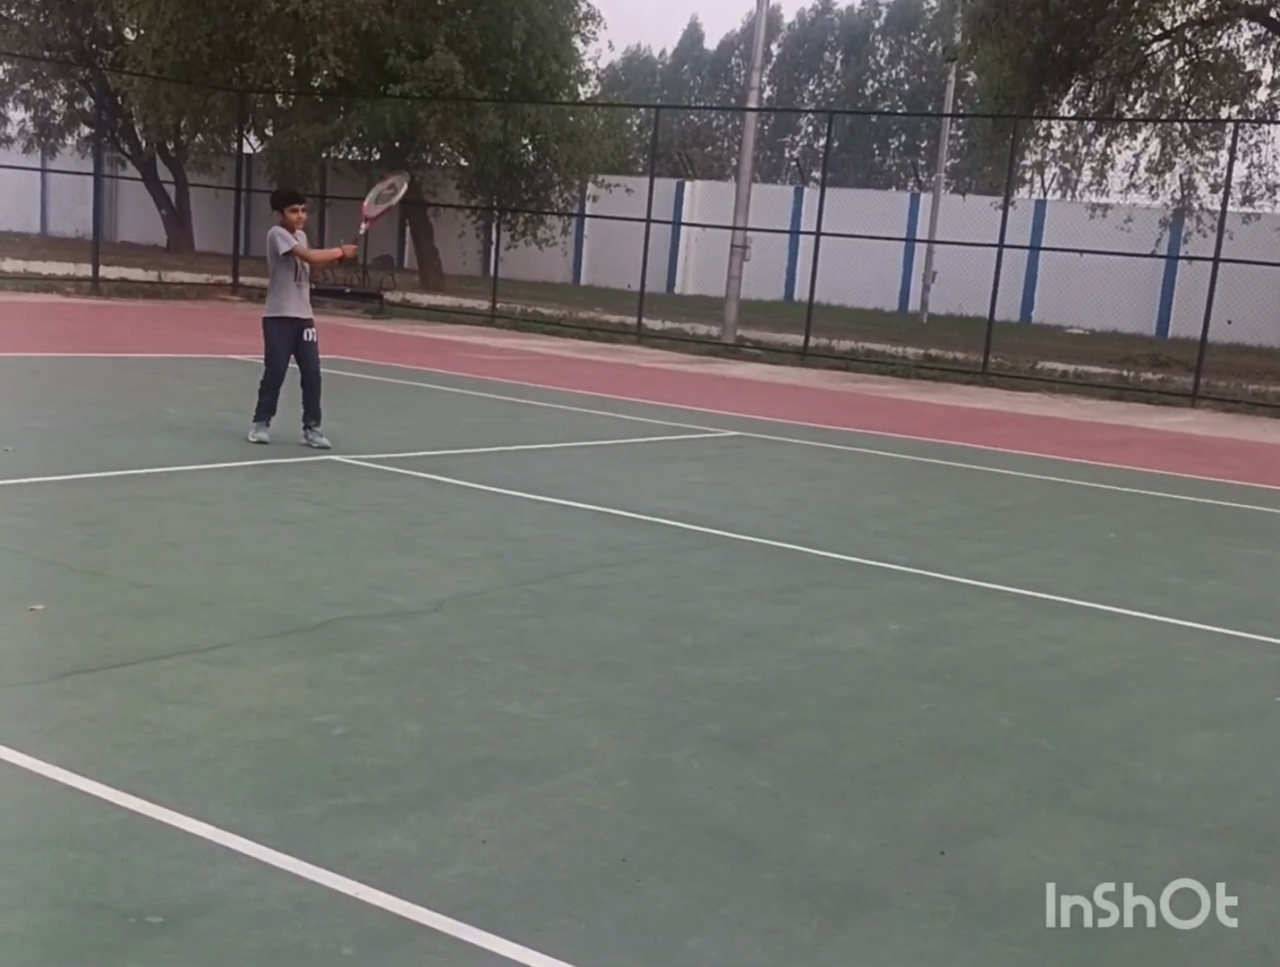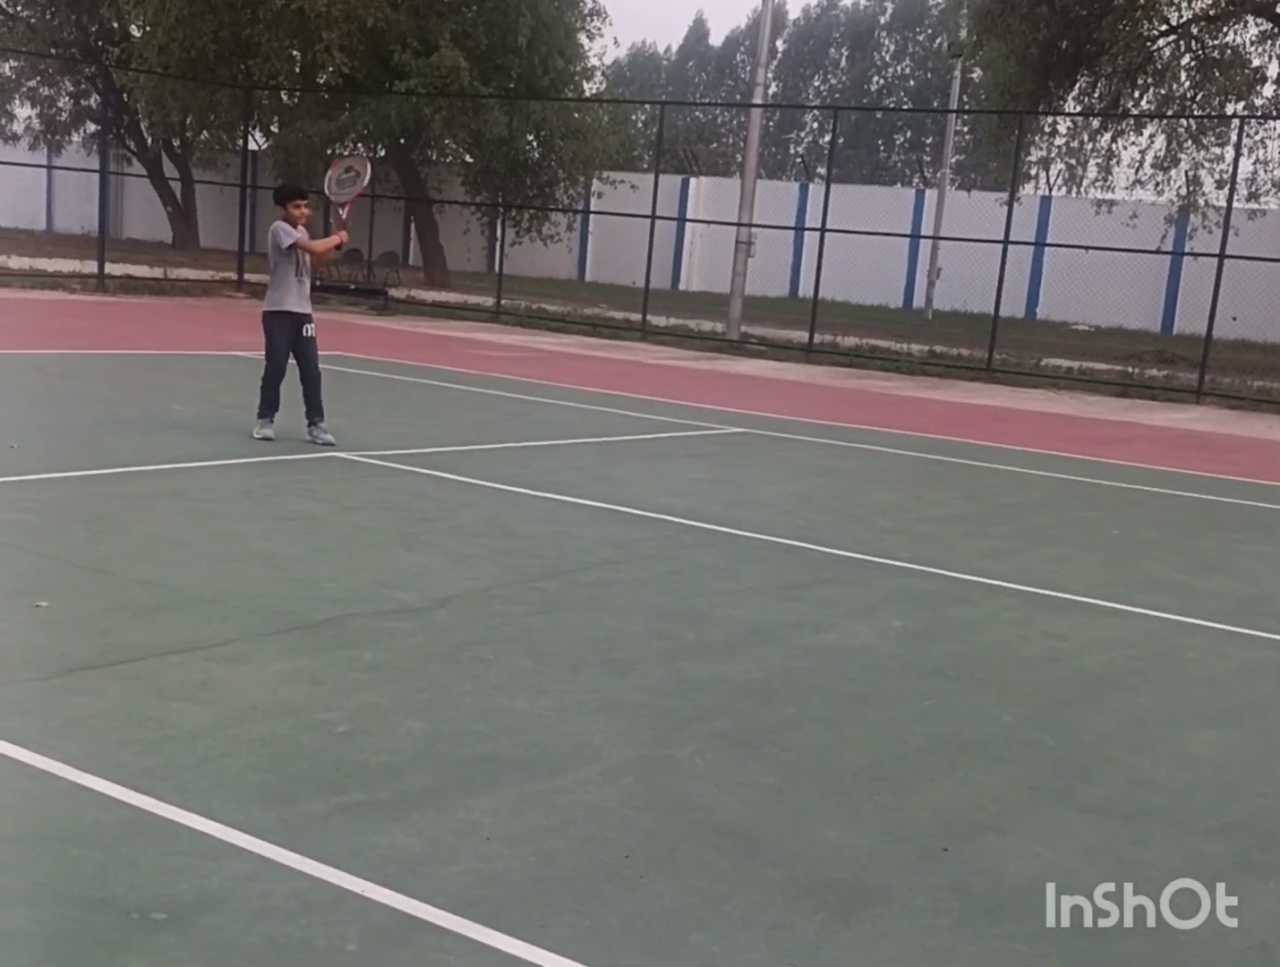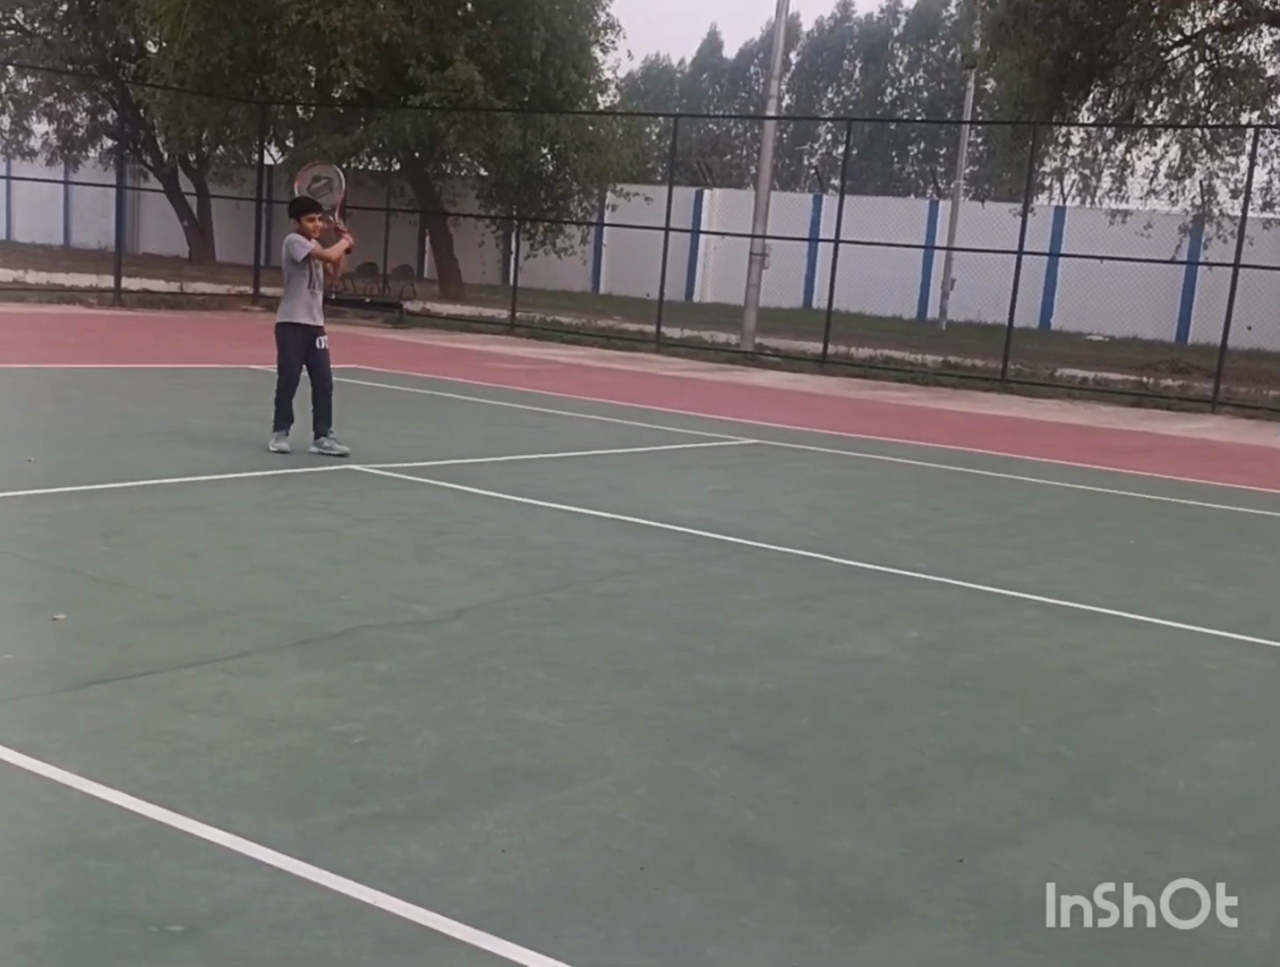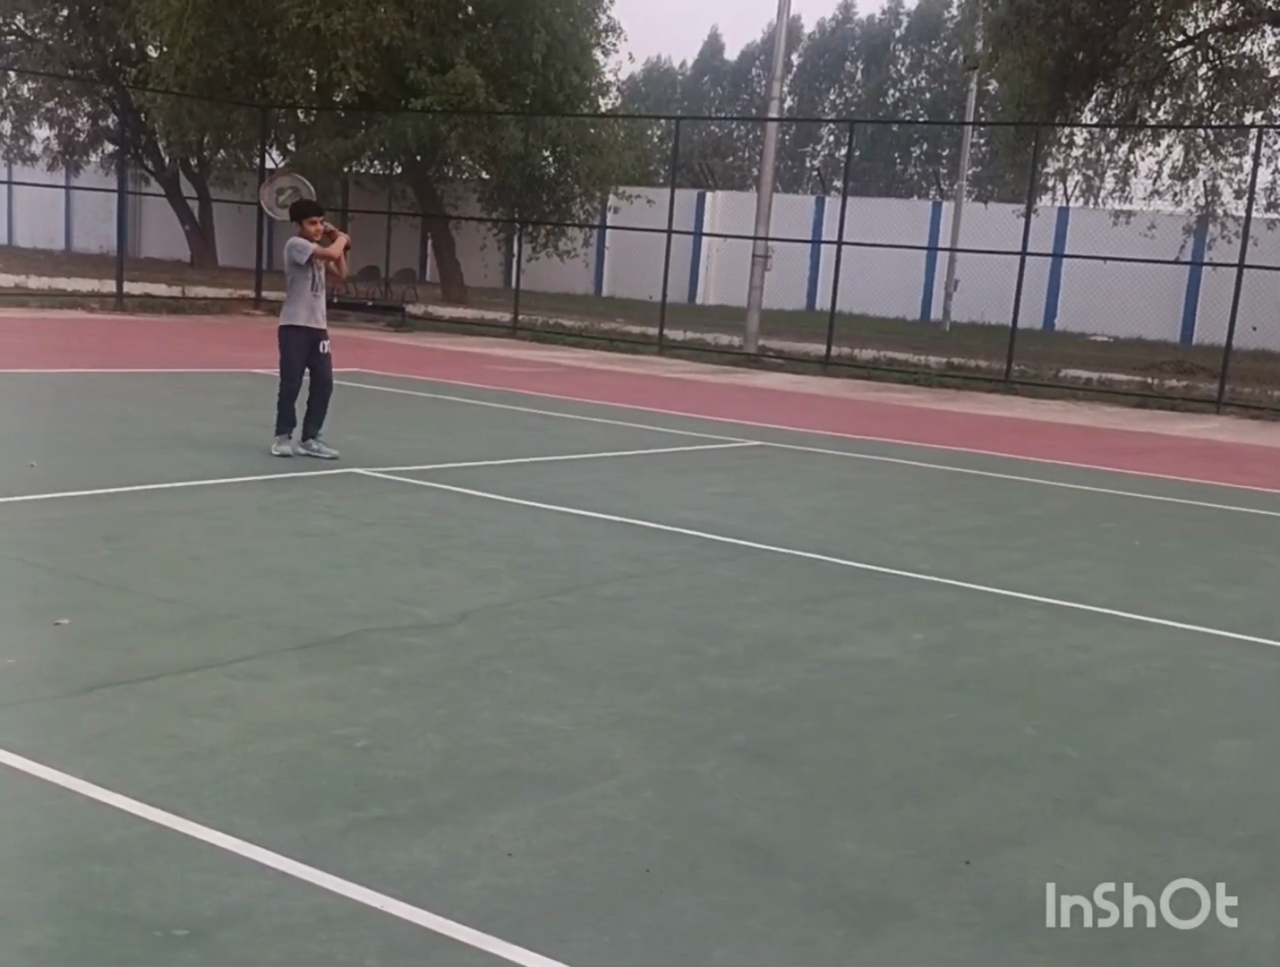
dt=0.1s
person 1, frame 1
left shoulder: (301, 236)
right shoulder: (277, 234)
left elbow: (308, 265)
right elbow: (309, 257)
left wrist: (337, 255)
right wrist: (340, 252)
left hip: (304, 316)
right hip: (278, 316)
left knee: (312, 373)
right knee: (275, 371)
left ankle: (312, 428)
right ankle: (261, 422)
person 1, frame 2
left shoulder: (302, 233)
right shoulder: (279, 229)
left elbow: (315, 258)
right elbow: (313, 248)
left wrist: (333, 241)
right wrist: (338, 238)
left hip: (303, 312)
right hip: (279, 311)
left knee: (311, 369)
right knee: (276, 367)
left ankle: (316, 425)
right ankle: (265, 419)
person 1, frame 3
left shoulder: (315, 245)
right shoulder: (293, 241)
left elbow: (334, 273)
right elbow: (329, 256)
left wrist: (342, 242)
right wrist: (345, 242)
left hip: (315, 324)
right hip: (292, 323)
left knee: (324, 380)
right knee: (289, 380)
left ankle: (323, 436)
right ankle: (280, 432)
person 1, frame 4
left shoulder: (319, 250)
right shoulder: (295, 245)
left elbow: (340, 273)
right elbow: (331, 253)
left wrist: (336, 241)
right wrist: (342, 239)
left hip: (318, 327)
right hip: (294, 326)
left knee: (323, 384)
right knee: (291, 382)
left ankle: (310, 438)
right ankle: (283, 435)
